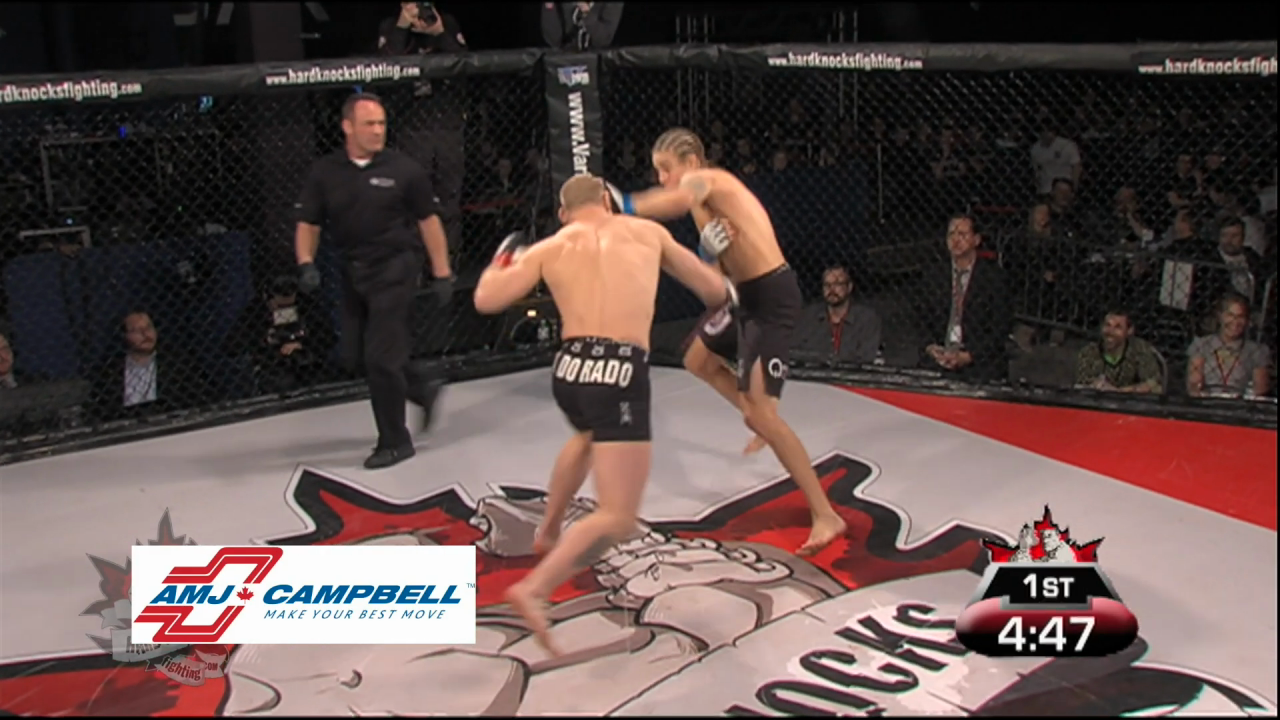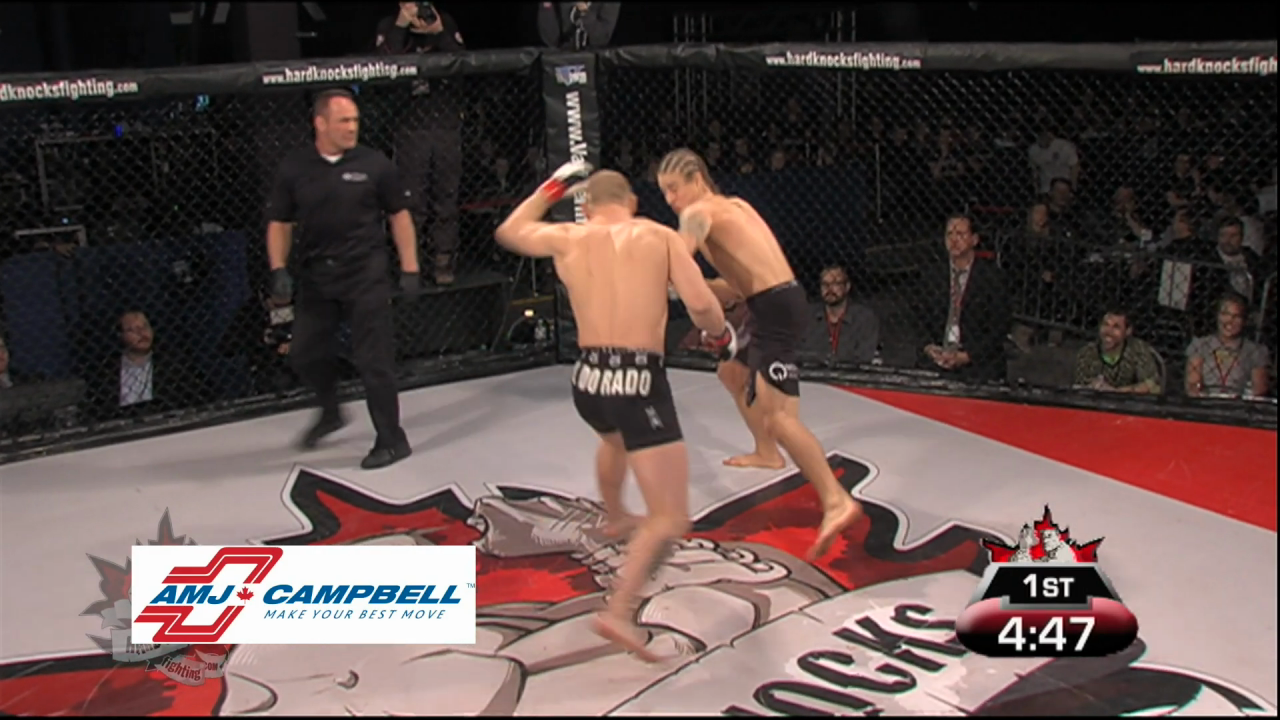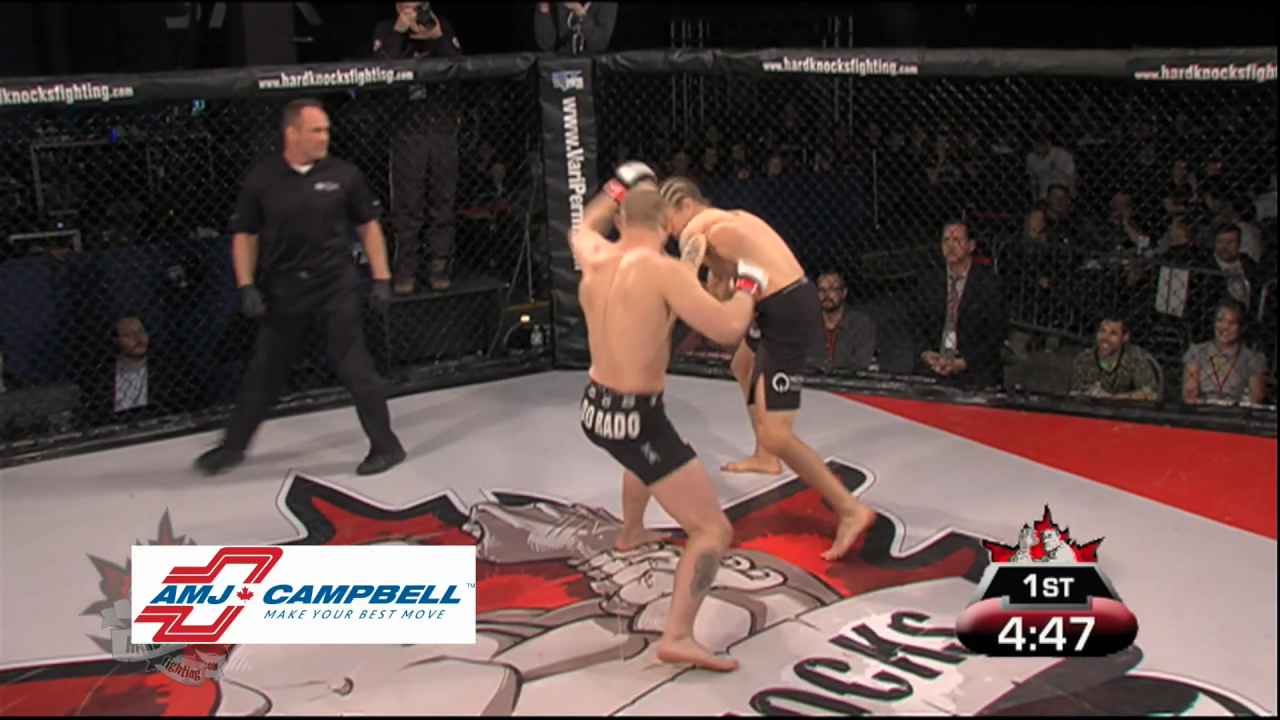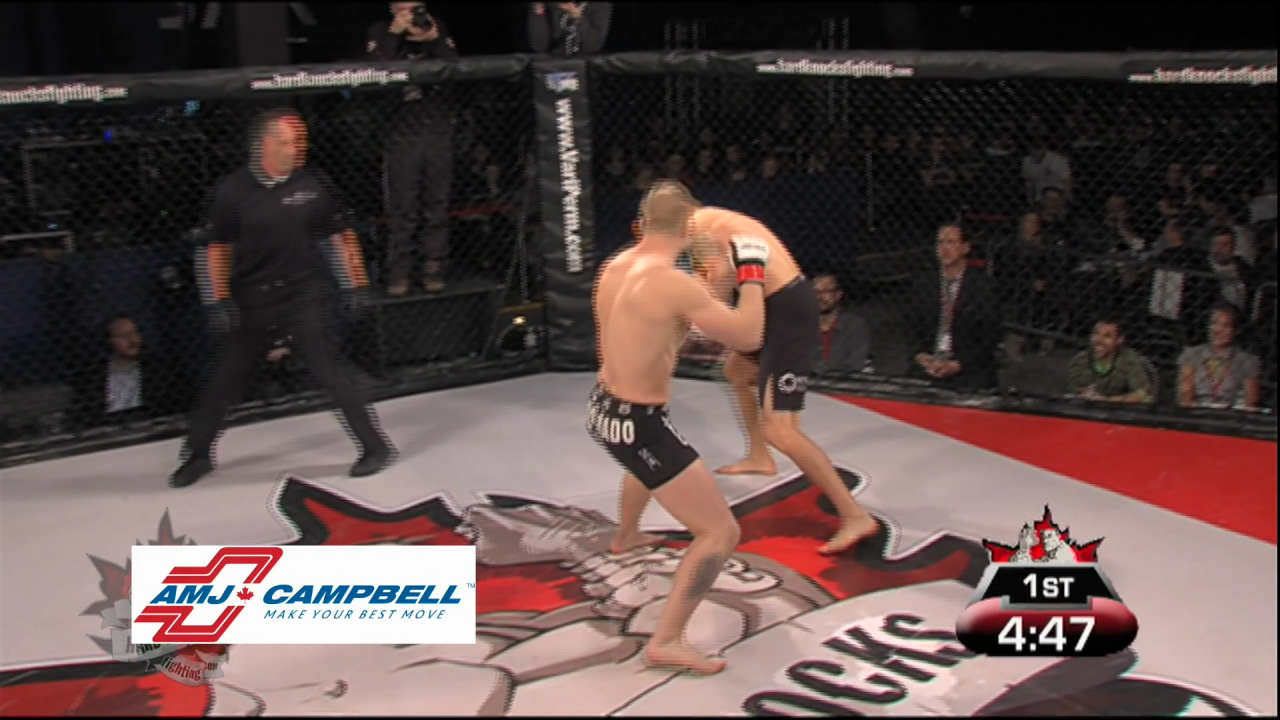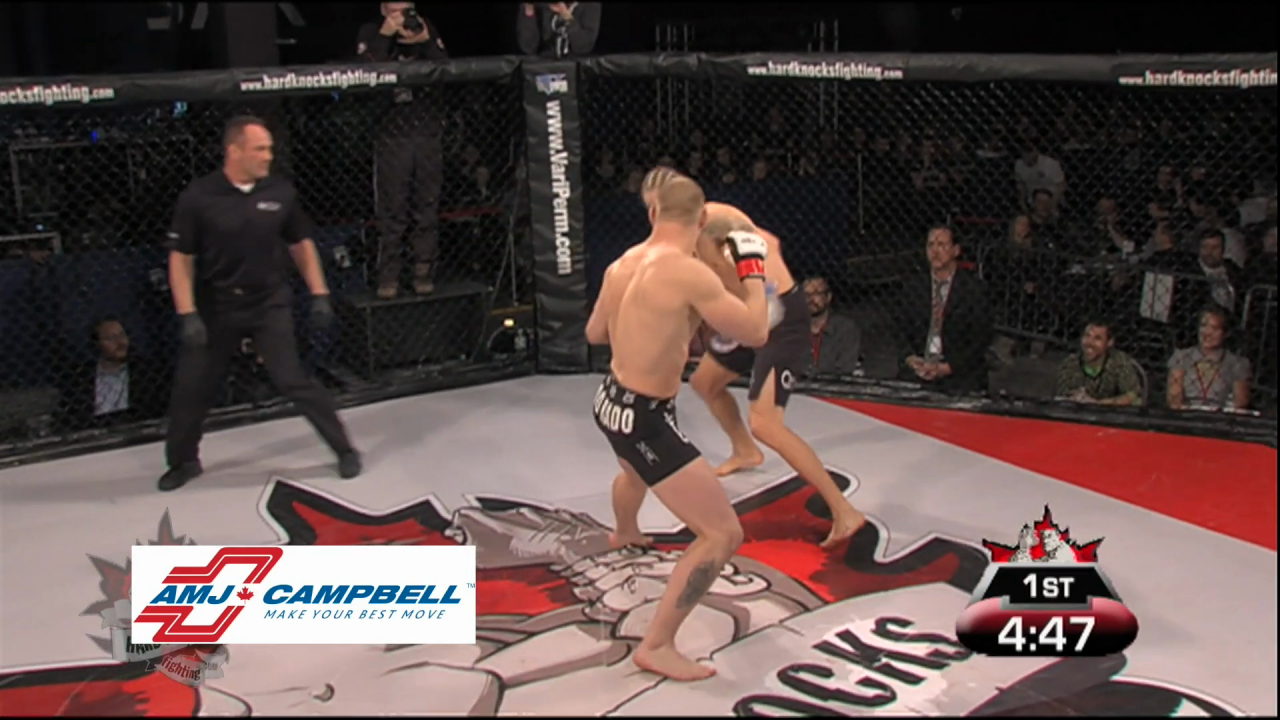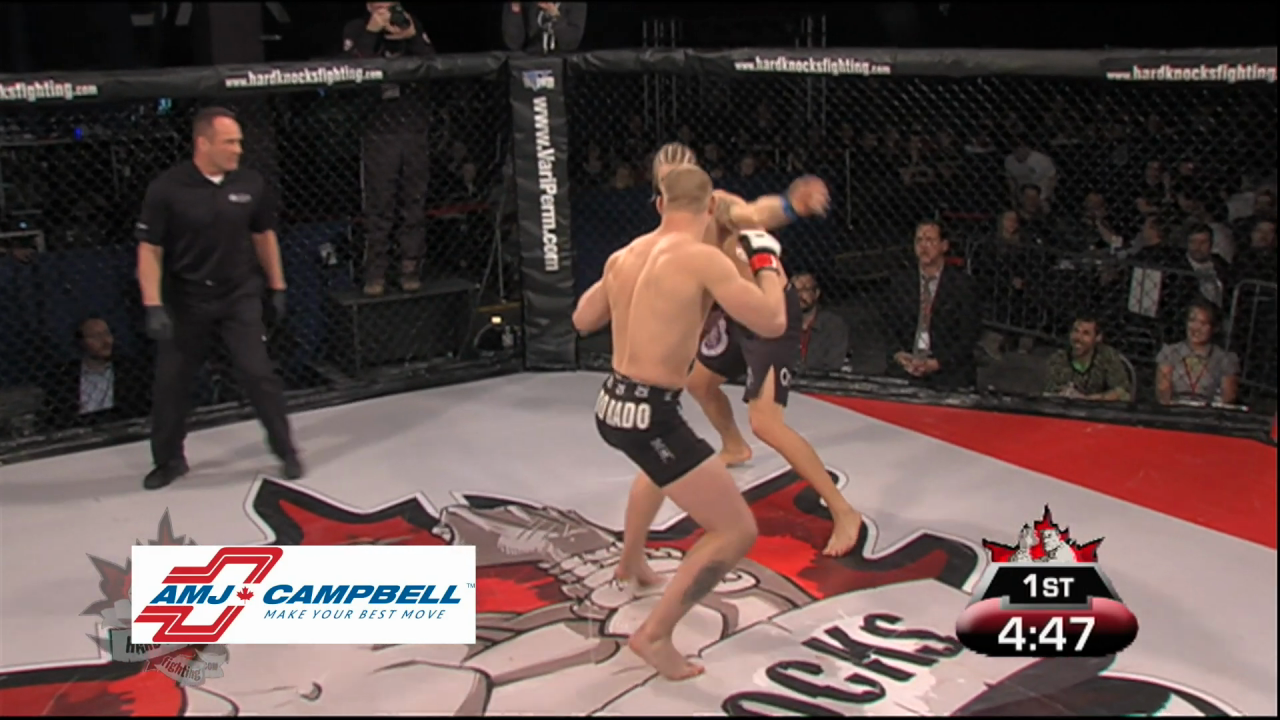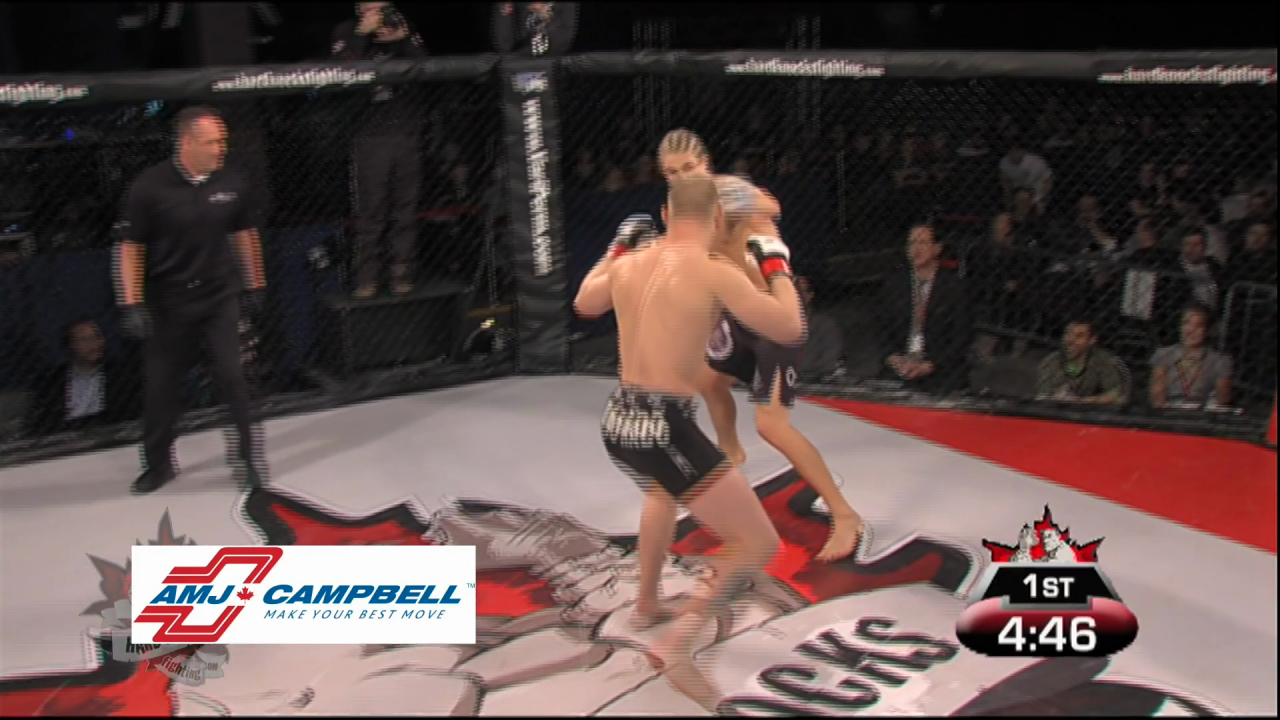
dt=0.3s
person 1, frame 1
left shoulder: (549, 249)
right shoulder: (647, 231)
left elbow: (486, 300)
right elbow: (707, 284)
left wrist: (503, 258)
right wrist: (722, 289)
left hip: (569, 371)
right hip: (620, 375)
left knee: (588, 436)
right knee: (616, 519)
left ankle: (549, 531)
right ankle: (533, 589)
person 1, frame 2
left shoulder: (567, 239)
right shoulder: (659, 236)
left elbow: (509, 231)
right elbow: (702, 305)
left wrist: (553, 187)
right wrist: (722, 335)
left hip: (586, 380)
right hip: (639, 382)
left knee: (615, 436)
right knee: (672, 519)
left ankle: (615, 519)
right ankle: (618, 614)
person 1, frame 3
left shoulder: (595, 259)
right shoulder: (662, 271)
left elbow: (583, 230)
right elbow: (727, 329)
left wrist: (617, 189)
right wrist: (747, 285)
left hip: (594, 411)
right hip: (636, 418)
left knee: (644, 458)
right knee: (713, 530)
left ankle: (630, 531)
right ankle: (677, 636)
person 1, frame 4
left shoulder: (613, 268)
right shoulder: (674, 283)
right elbow: (748, 337)
right wrist: (752, 272)
left hip: (603, 410)
right hip: (638, 425)
left knee: (645, 461)
right knee: (721, 533)
left ankle: (626, 535)
right ankle: (666, 640)
person 1, frame 5
left shoulder: (621, 264)
right shoulder: (688, 272)
left elbow: (595, 333)
right elbow: (755, 333)
right wrist: (751, 266)
left hip: (611, 401)
right hip: (643, 418)
left knee: (636, 468)
right knee: (722, 534)
left ankle: (624, 530)
right ankle: (657, 646)
person 1, frame 6
left shoulder: (624, 256)
right shoulder: (702, 258)
left elbow: (582, 320)
right elbow: (772, 323)
right wrist: (767, 260)
left hip: (611, 406)
right hip: (652, 416)
left knee: (655, 468)
right knee: (736, 532)
left ankle: (631, 561)
right ankle: (654, 636)
person 1, frame 7
left shoulder: (627, 265)
right shoulder: (711, 272)
left elbow: (585, 303)
right elbow: (790, 329)
right wrist: (777, 264)
left hip: (620, 421)
right hip: (666, 426)
left knee: (663, 490)
right knee: (757, 544)
left ankle: (647, 600)
right ankle: (680, 645)
person 2, frame 1
left shoulder: (707, 181)
right shoulder: (704, 198)
left elbow: (673, 200)
left wrist: (624, 207)
right wrist: (710, 248)
left hip: (771, 298)
right hip: (748, 293)
left knee: (762, 412)
right knee: (699, 362)
left ankle: (824, 515)
right ankle: (762, 425)
person 2, frame 2
left shoulder: (700, 212)
right shoulder: (732, 206)
left hip: (775, 312)
right hip: (778, 305)
left knee: (778, 417)
right knee: (735, 377)
left ankle: (837, 504)
right ankle: (766, 453)
person 2, frame 3
left shoulder: (696, 228)
right shoulder: (732, 219)
left hip: (786, 314)
right hip: (795, 302)
left knee: (775, 433)
right knee: (743, 366)
left ankle: (850, 509)
right ankle: (764, 457)
person 2, frame 4
left shoulder: (698, 227)
right shoulder: (719, 221)
left elbow: (715, 273)
left hip: (787, 311)
right hip: (782, 304)
left knee: (779, 430)
right knee: (735, 372)
left ankle: (855, 516)
right ankle: (758, 457)
person 2, frame 5
left shoulder: (713, 218)
left elbow: (765, 244)
left wrist: (764, 290)
left hip: (780, 316)
left knee: (764, 424)
right knee: (703, 382)
left ankle: (844, 511)
right ankle: (745, 452)
person 2, frame 6
left shoulder: (718, 203)
left elbow: (756, 215)
left wrist: (791, 204)
right hip: (736, 313)
left knee: (765, 424)
right knee: (699, 384)
left ankle: (844, 514)
right ankle: (734, 448)
person 2, frame 7
left shoulder: (727, 191)
left elbow: (770, 209)
left wrist: (748, 202)
right hip: (739, 311)
left knee: (771, 423)
right knee: (710, 384)
left ankle: (844, 516)
right ankle: (729, 452)
person 3, frame 1
left shoulder: (404, 169)
right shoulder: (325, 171)
left elbow: (428, 221)
right elbow: (308, 223)
left wrist: (442, 273)
right wrist: (307, 263)
left hip: (394, 272)
right hip: (353, 274)
left knee: (381, 358)
right knee: (354, 356)
left ankle: (395, 442)
right ankle: (420, 387)
person 3, frame 2
left shoulder: (375, 164)
right shoulder: (293, 168)
left elbow: (400, 217)
right elbow: (279, 223)
left wrist: (410, 269)
right wrist: (279, 270)
left hip: (367, 273)
right hip: (317, 275)
left knee: (373, 359)
right knee: (305, 353)
left ankle: (392, 441)
right ankle: (330, 413)
person 3, frame 3
left shoulder: (344, 175)
right shoulder: (261, 180)
left elbow: (368, 227)
right elbow: (245, 236)
left wrist: (381, 278)
right wrist: (247, 286)
left hip: (337, 286)
right hip: (283, 290)
left knee: (354, 368)
right knee: (264, 370)
left ankle: (385, 446)
right ankle: (234, 444)
person 3, frame 4
left shoulder: (313, 186)
right shoulder: (232, 190)
left elbow: (339, 237)
right elbow: (217, 248)
left wrist: (355, 285)
right wrist: (220, 299)
left hip: (303, 297)
right hip: (251, 300)
left knee: (329, 373)
right knee: (225, 380)
left ankle: (375, 447)
right ankle: (197, 456)
person 3, frame 5
left shoulder: (281, 192)
right shoulder: (198, 196)
left elbow: (301, 245)
right elbow: (181, 258)
left wrist: (319, 294)
right wrist: (187, 313)
left hip: (269, 302)
right hip: (215, 306)
left knee: (290, 378)
right knee: (191, 385)
left ankle: (344, 449)
right ankle: (182, 460)
person 3, frame 6
left shoulder: (252, 184)
right shoulder: (167, 188)
left elbow: (265, 236)
right elbow: (150, 249)
left wrist: (277, 287)
right wrist: (153, 305)
left hip: (240, 294)
right hip: (186, 299)
left knee: (257, 373)
right knee: (172, 381)
left ankle: (285, 450)
right ankle: (169, 459)
person 3, frame 7
left shoulder: (231, 184)
right shoulder: (149, 186)
left elbow: (244, 234)
right elbow: (130, 248)
left wrist: (254, 285)
right wrist: (132, 304)
left hip: (221, 295)
right hip: (169, 300)
left knee: (231, 375)
right knee: (161, 383)
left ankle: (246, 458)
right ankle: (159, 463)
person 4, frame 1
left shoulder: (447, 22)
right shoulder: (390, 27)
left wrist: (440, 34)
right wrist: (401, 27)
left hip: (449, 122)
right hip: (413, 126)
left knee: (450, 195)
person 4, frame 2
right shoulder: (388, 26)
left wrist: (439, 33)
right wrist: (400, 26)
left hip: (447, 122)
right hip: (410, 126)
left knee: (446, 199)
right knee: (412, 201)
left ankle: (445, 262)
person 4, frame 3
left shoulder: (442, 26)
right shoulder: (386, 31)
left wrist: (438, 38)
right wrist: (398, 32)
left hip: (443, 127)
right hip: (407, 131)
left knee: (443, 203)
right knee: (408, 206)
left ankle: (440, 267)
right ankle: (405, 271)
person 4, frame 4
left shoulder: (436, 27)
right shoulder: (380, 32)
left wrist: (434, 40)
right wrist: (393, 34)
left hip: (438, 129)
right hip: (402, 132)
left knee: (437, 204)
right knee: (402, 207)
left ankle: (434, 269)
right ankle: (399, 273)
person 4, frame 5
left shoulder: (426, 28)
right shoulder: (370, 33)
left wrist: (425, 42)
right wrist: (385, 35)
left hip: (428, 130)
right hip: (392, 134)
left knee: (427, 207)
right knee: (392, 209)
left ankle: (424, 271)
right ankle: (388, 275)
person 4, frame 6
left shoulder: (412, 24)
right shoulder: (356, 29)
left wrist: (412, 37)
right wrist: (371, 31)
left hip: (414, 126)
right hip: (378, 130)
left knee: (414, 203)
right knee: (379, 205)
left ankle: (411, 268)
right ankle: (375, 272)
person 4, frame 7
left shoulder: (404, 27)
right shoulder: (347, 32)
left wrist: (403, 40)
right wrist: (361, 34)
left hip: (405, 128)
right hip: (370, 133)
left knee: (405, 206)
right knee: (370, 208)
left ankle: (402, 271)
right ankle: (366, 276)
